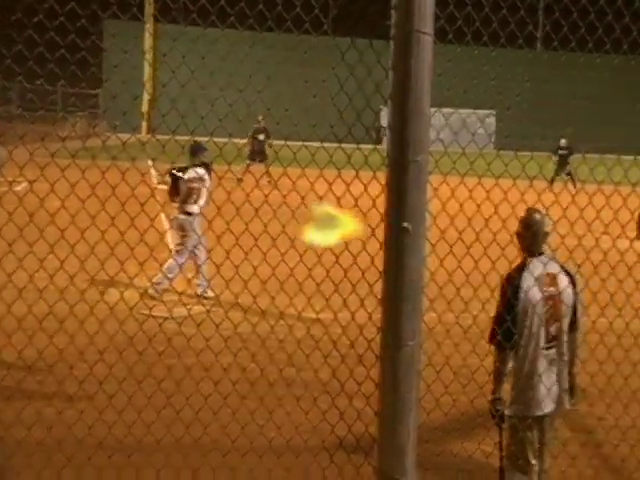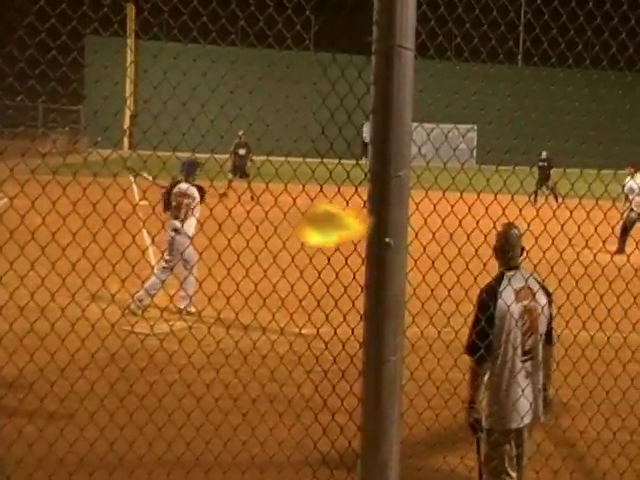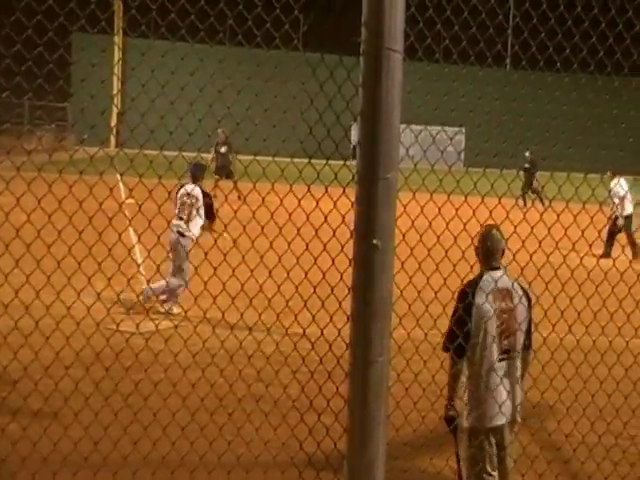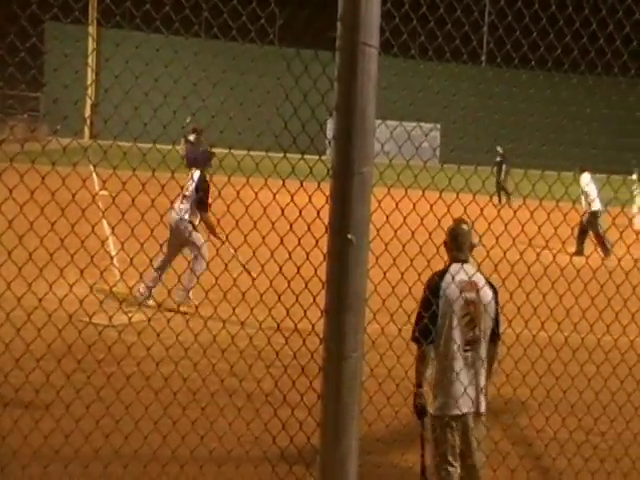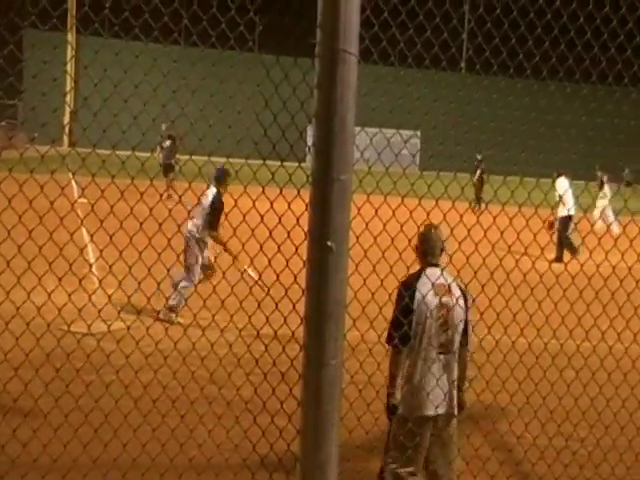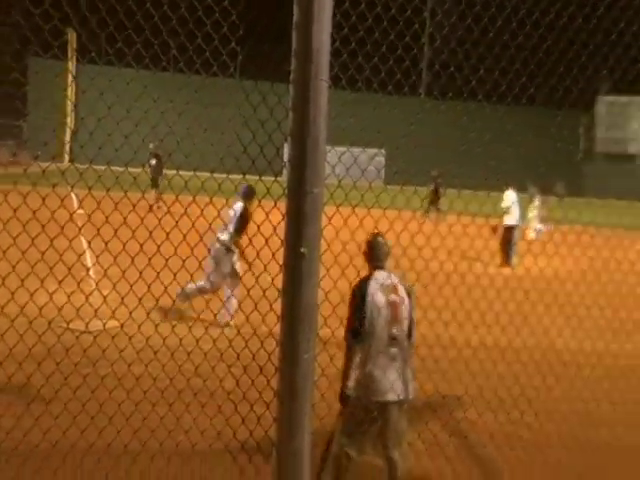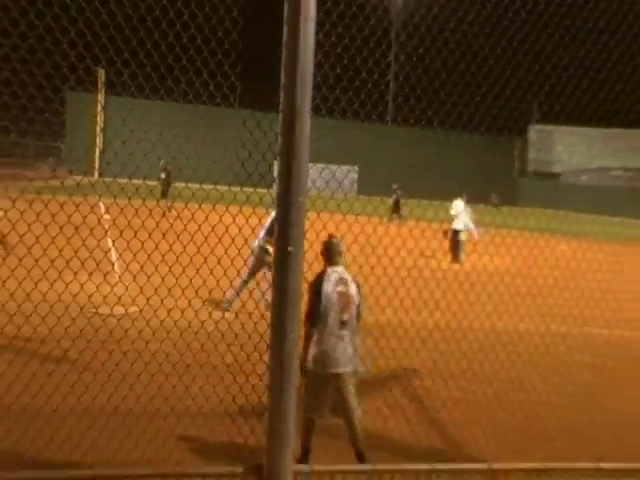
dt=0.2s
person 1, frame 1
left shoulder: (517, 279)
right shoulder: (565, 276)
left elbow: (504, 343)
right elbow: (572, 332)
left wrist: (496, 393)
right wrist: (570, 374)
left hip: (528, 386)
right hip: (556, 384)
right knee: (538, 457)
person 1, frame 2
left shoulder: (493, 293)
right shoulder: (541, 289)
left elbow: (481, 356)
right elbow: (547, 346)
left wrist: (473, 403)
right wrist: (545, 388)
left hip: (504, 399)
right hip: (530, 397)
person 1, frame 3
left shoulder: (472, 291)
right shoulder: (521, 292)
left elbow: (459, 353)
right elbow: (526, 349)
left wrist: (451, 401)
left hip: (482, 399)
right hip: (510, 398)
person 1, frame 4
left shoulder: (439, 282)
right shoulder: (487, 286)
left elbow: (425, 342)
right elbow: (493, 342)
left wrist: (419, 389)
left hip: (448, 390)
right hip: (476, 392)
person 1, frame 5
left shoulder: (412, 286)
right shoulder: (458, 289)
left elbow: (399, 345)
right elbow: (463, 347)
left wrist: (392, 391)
right wrist: (460, 390)
left hip: (417, 393)
right hip: (448, 395)
person 1, frame 6
left shoulder: (364, 288)
right shoulder: (402, 289)
left elbow: (355, 341)
right elbow: (408, 339)
left wrist: (345, 383)
left hip: (370, 381)
right hip: (397, 384)
left knee: (346, 443)
right knee: (393, 452)
person 1, frame 7
left shoulder: (320, 281)
right shoulder: (352, 282)
left elbow: (312, 324)
left wrist: (305, 357)
left hip: (324, 356)
right hip: (347, 355)
left knee: (311, 409)
right knee: (349, 408)
left ankle: (305, 455)
person 2, frame 1
left shoulder: (180, 173)
right shoulder: (205, 171)
left elbow: (173, 198)
left wrist: (174, 177)
left hip: (181, 216)
right hip: (192, 218)
left knee: (199, 250)
right knee: (181, 255)
left ankle: (202, 287)
right ankle: (157, 286)
person 2, frame 2
left shoulder: (174, 187)
right shoulder: (199, 191)
left elbow: (167, 208)
left hip: (174, 232)
right hip: (181, 237)
left knee: (191, 265)
right knee: (163, 272)
left ankle: (186, 303)
right ankle: (139, 302)
person 2, frame 3
left shoulder: (182, 190)
right shoulder: (205, 195)
right elbow: (210, 221)
right wrist: (208, 225)
left hip: (175, 233)
right hip: (184, 237)
left knee: (180, 273)
right knee: (180, 277)
left ankle: (168, 301)
right ankle: (150, 292)
person 2, frame 4
left shoulder: (194, 174)
right shoulder: (203, 183)
right elbow: (203, 212)
right wrist: (213, 231)
left hip: (178, 219)
right hip: (185, 223)
left knee: (168, 258)
right knee: (202, 257)
left ankle: (145, 291)
right ankle: (184, 297)
person 2, frame 5
left shoulder: (208, 192)
right shoulder: (217, 202)
right elbow: (212, 232)
right wrist: (226, 248)
left hip: (193, 234)
right hip: (197, 239)
left knee: (208, 269)
right knee: (191, 278)
left ankle: (179, 285)
right ankle: (169, 312)
person 2, frame 6
left shoulder: (236, 207)
right shoulder: (245, 212)
right elbow: (235, 237)
right wrist: (242, 253)
left hip: (221, 245)
right hip: (225, 249)
left knee: (234, 280)
right knee: (213, 284)
left ankle: (226, 315)
person 2, frame 7
left shoulder: (274, 215)
right shoulder: (276, 218)
right elbow: (268, 238)
left hip: (261, 249)
right hip: (264, 250)
left knee: (247, 278)
